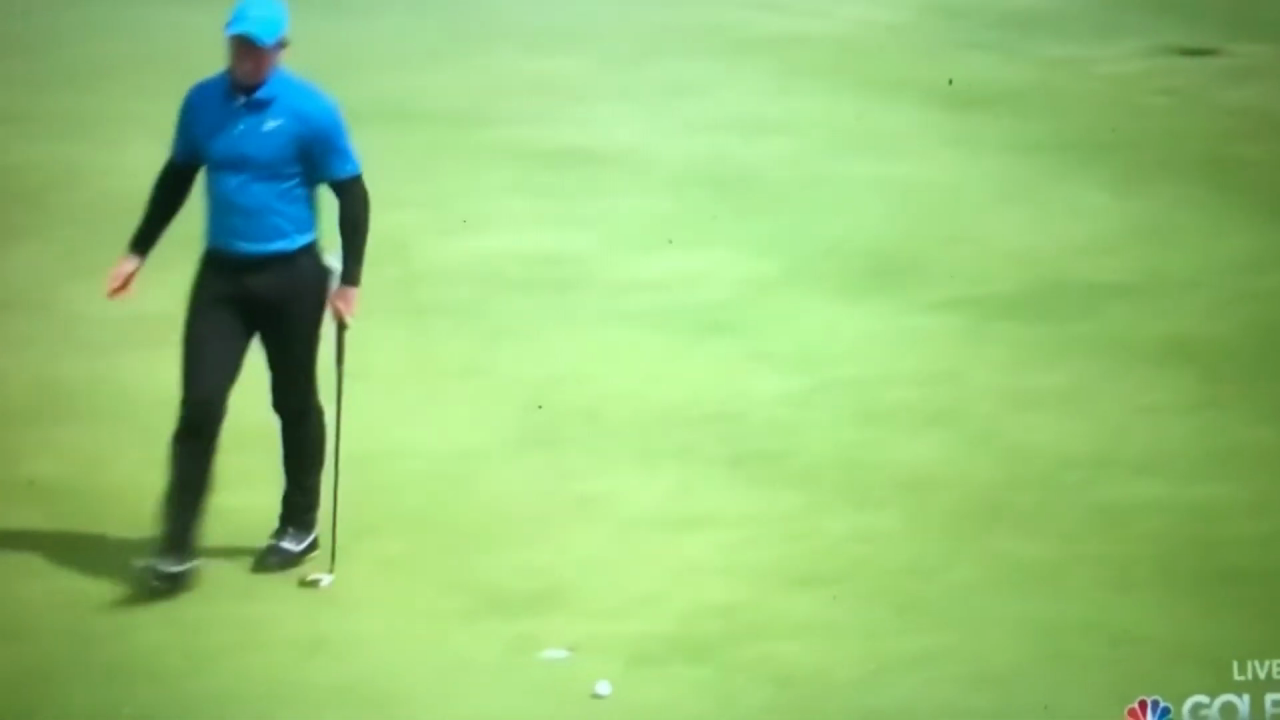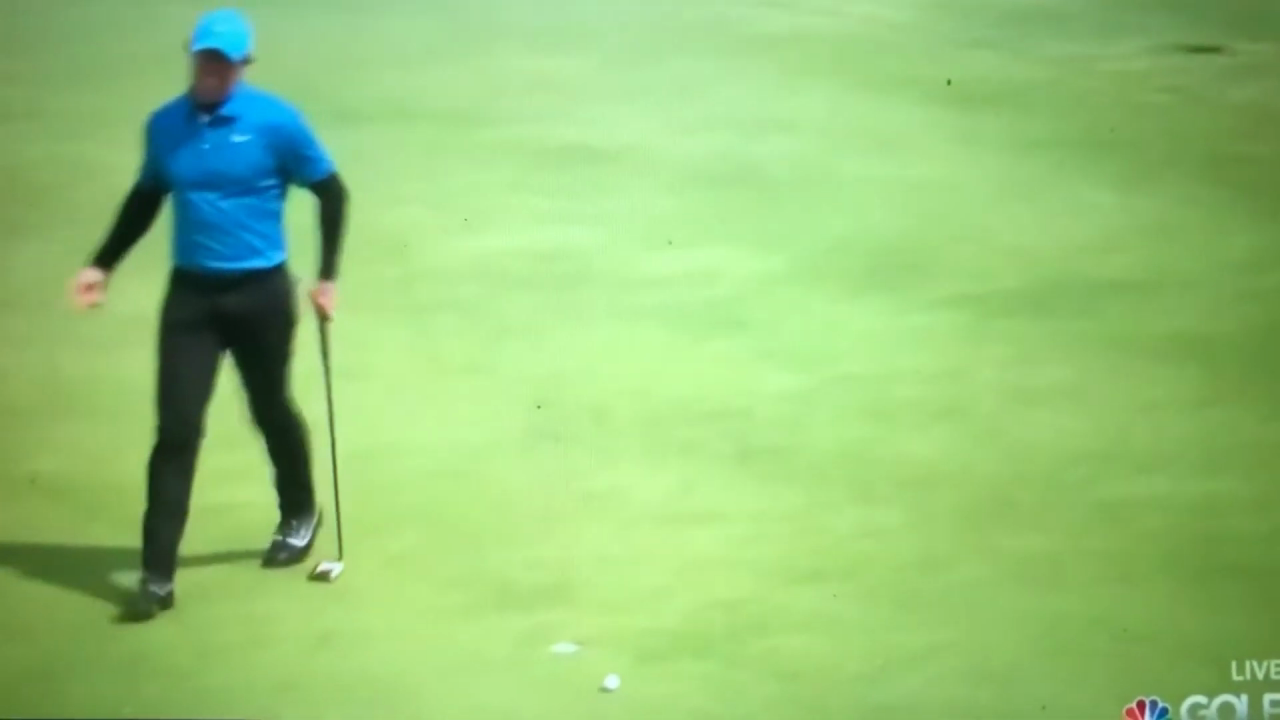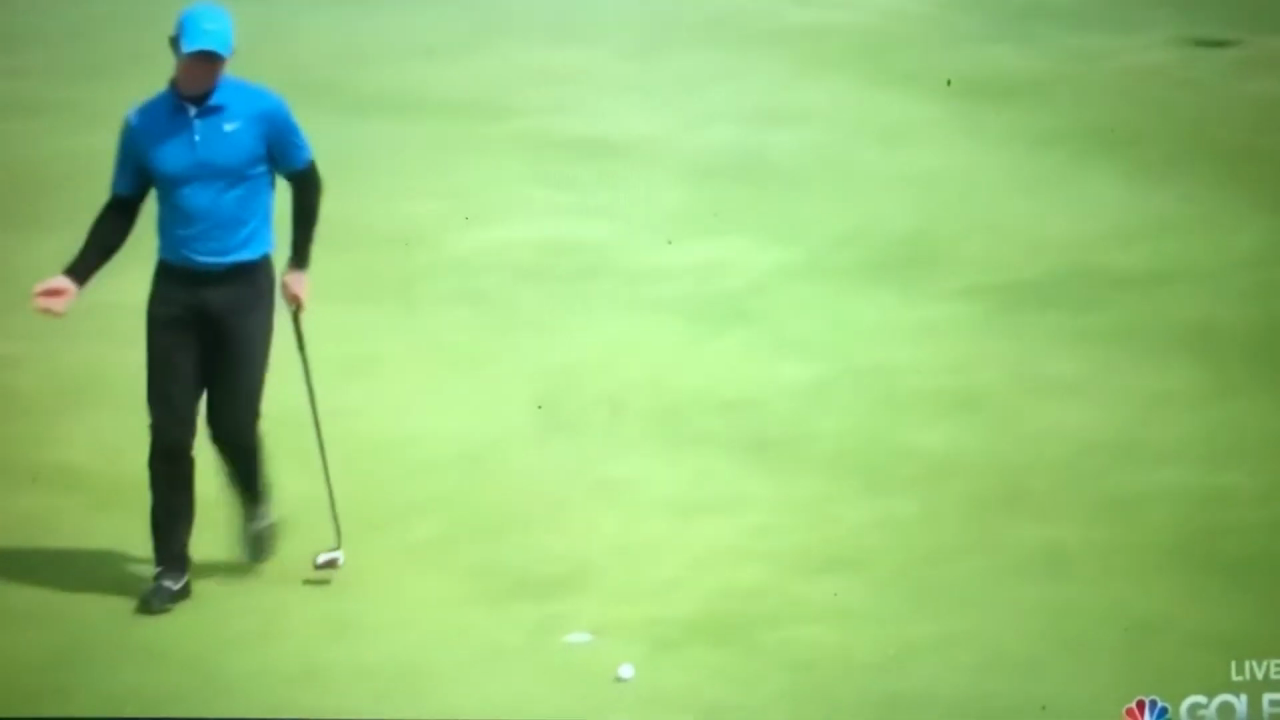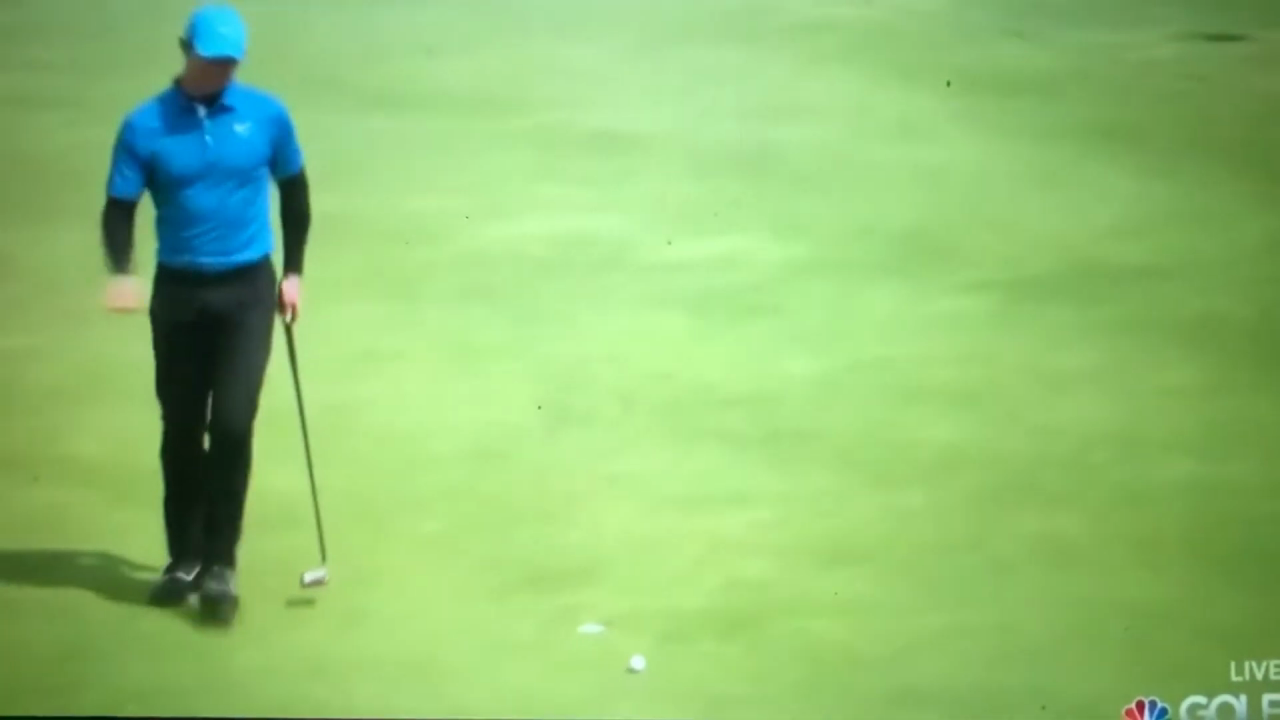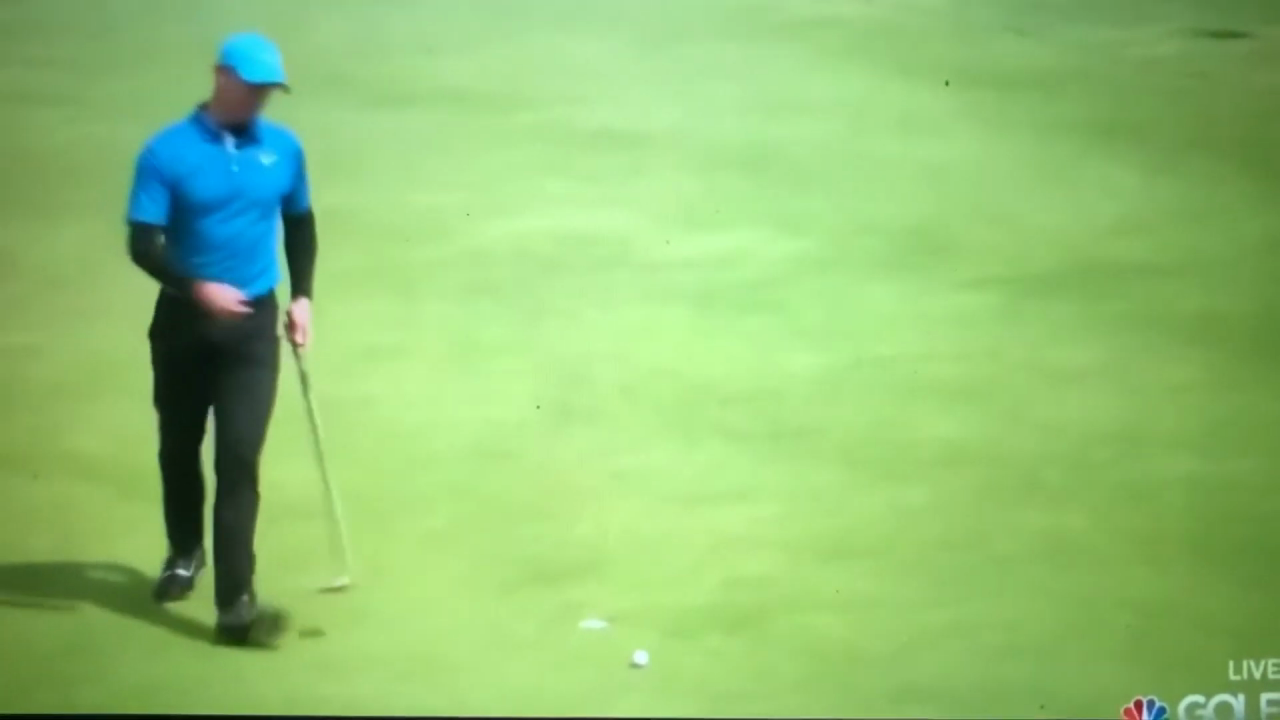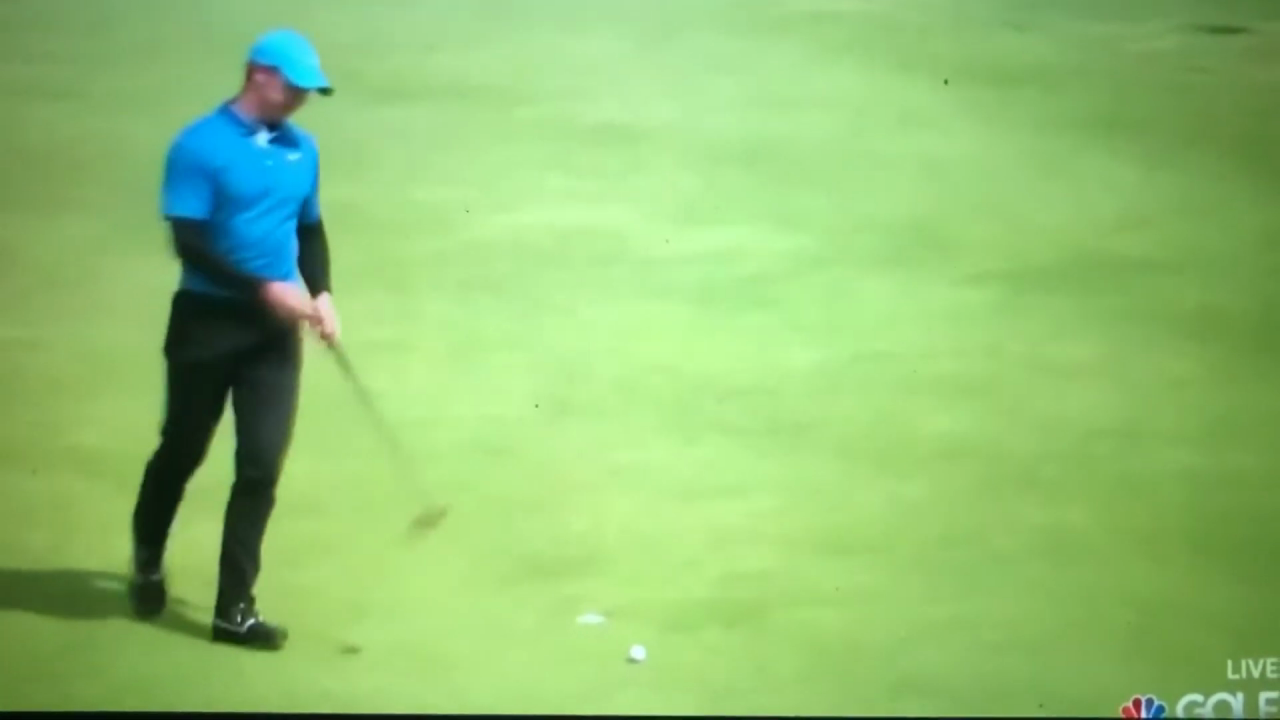
dt=0.2s
person 1, frame 1
left shoulder: (311, 111)
right shoulder: (201, 103)
left elbow: (352, 195)
right elbow: (177, 176)
left wrist: (349, 279)
right wrist: (138, 251)
left hip: (290, 274)
right hip: (221, 273)
left knee: (294, 404)
right knee: (198, 408)
left ankle: (300, 524)
right ankle: (176, 550)
person 1, frame 2
left shoulder: (276, 123)
right shoulder: (164, 125)
left elbow: (331, 192)
right elbow: (146, 197)
left wrist: (326, 276)
right wrist: (103, 264)
left hip: (260, 291)
right hip: (190, 293)
left knee: (272, 413)
right knee: (175, 431)
left ankle: (300, 516)
right ankle: (156, 575)
person 1, frame 3
left shoulder: (263, 111)
right shoulder: (142, 125)
left elbow: (306, 181)
right elbow: (121, 210)
left wrist: (298, 266)
right wrist: (75, 276)
left hip: (244, 287)
right hip: (175, 290)
left knee: (231, 423)
right knee: (169, 433)
left ankle: (255, 505)
right ankle: (171, 568)
person 1, frame 4
left shoulder: (267, 115)
right shoulder: (144, 126)
left elbow: (294, 191)
right elbow: (118, 210)
left wrist: (292, 272)
right wrist: (121, 274)
left hip: (247, 289)
right hip: (178, 292)
left knee: (233, 426)
right knee: (181, 431)
left ankle: (221, 566)
right ankle: (185, 558)
person 1, frame 5
left shoulder: (284, 149)
right shoulder: (166, 152)
left elbow: (300, 224)
right elbow: (143, 243)
left wrist: (301, 297)
right wrist: (195, 288)
left hip: (254, 323)
right hip: (186, 320)
left knee: (239, 457)
right knee: (180, 448)
right ankle: (184, 554)
person 1, frame 6
left shoulder: (303, 150)
right shoulder: (198, 145)
right elbow: (187, 242)
left wrist: (320, 293)
right wrist: (265, 289)
left hip: (273, 331)
right hip: (206, 320)
left knee: (260, 466)
right knee: (182, 452)
right ankle: (147, 562)
